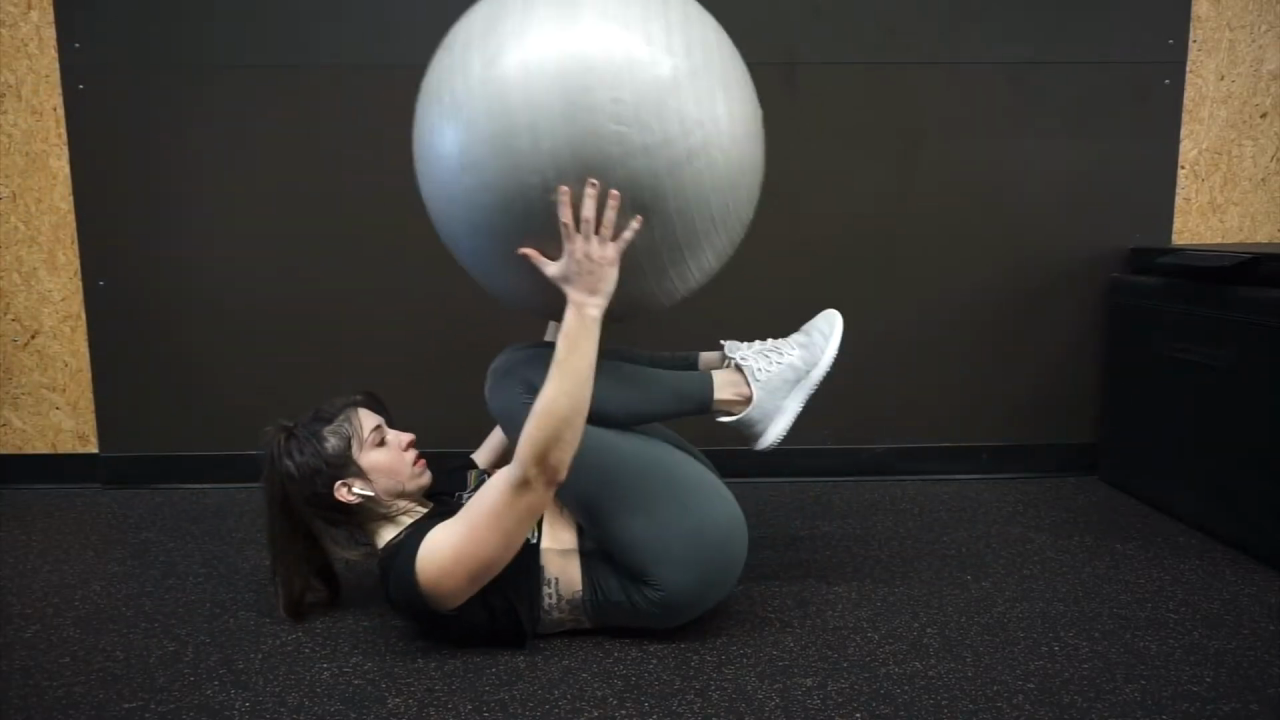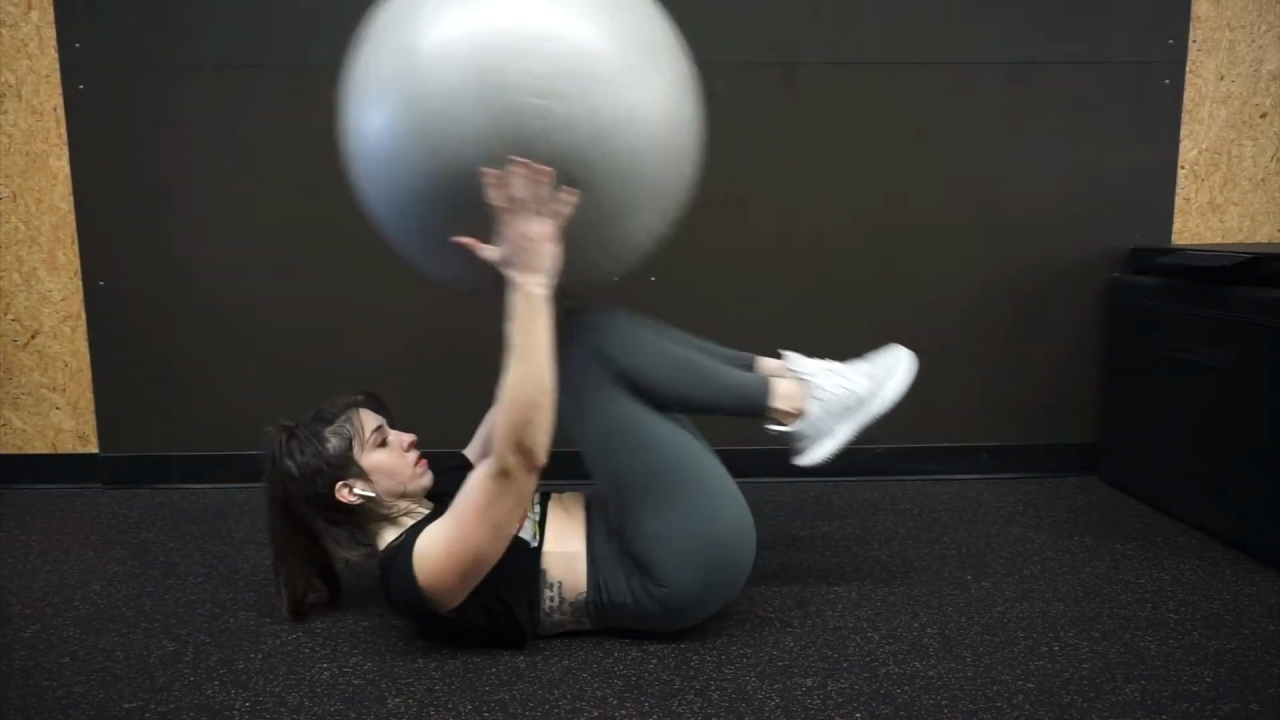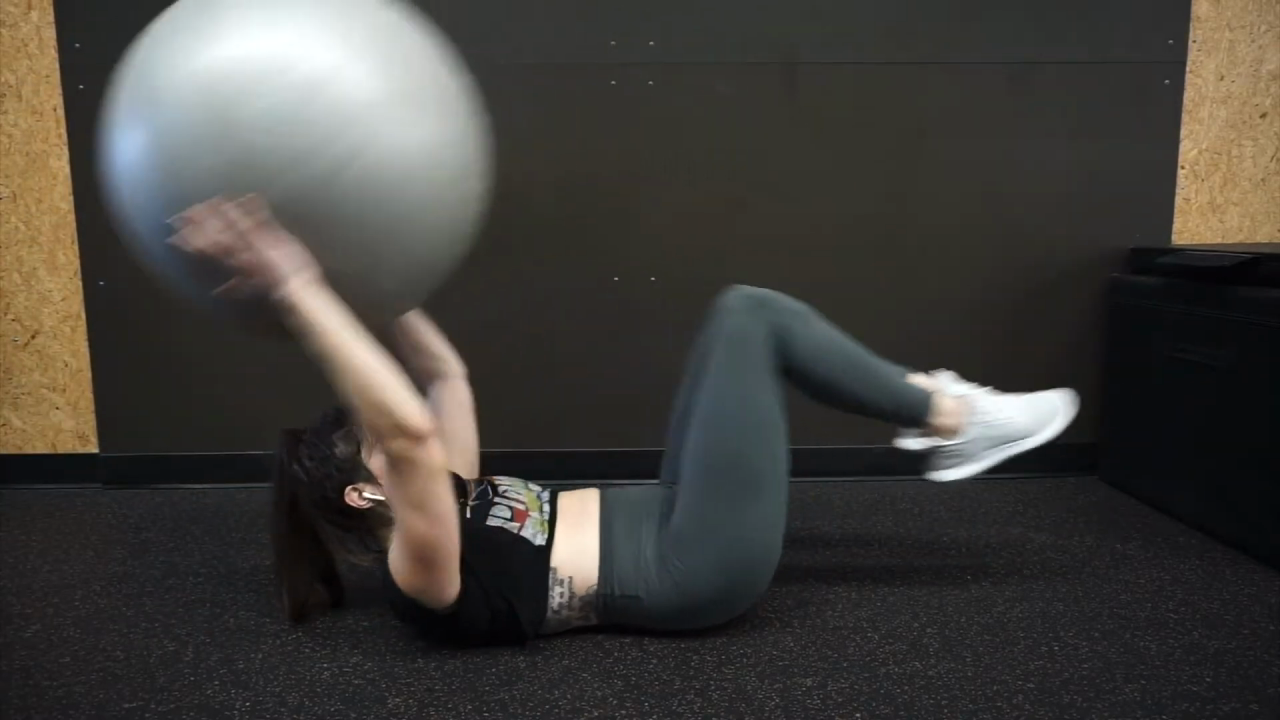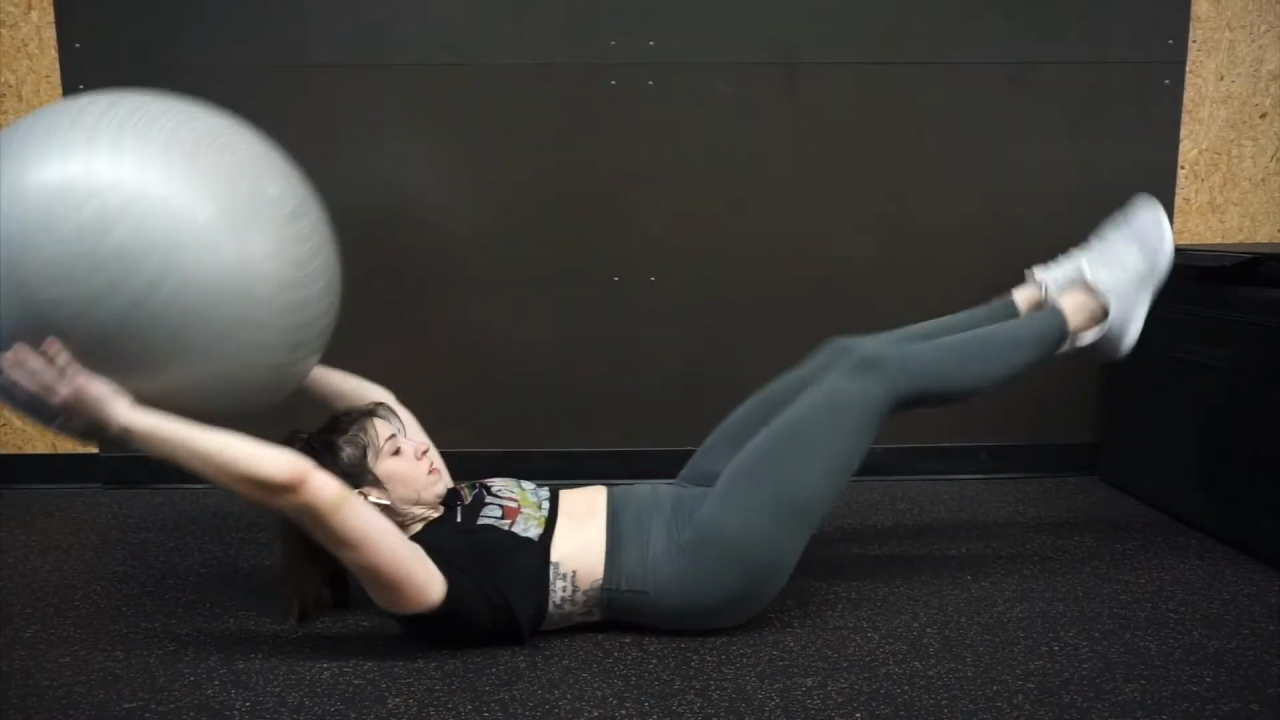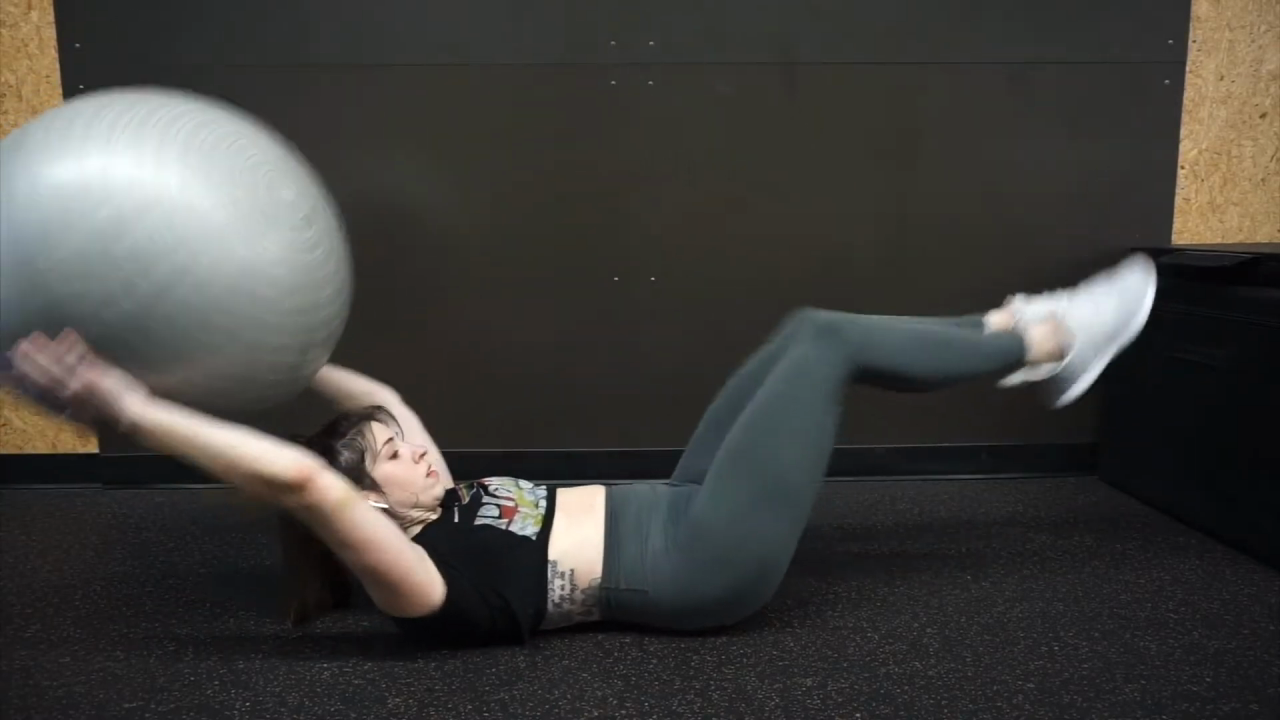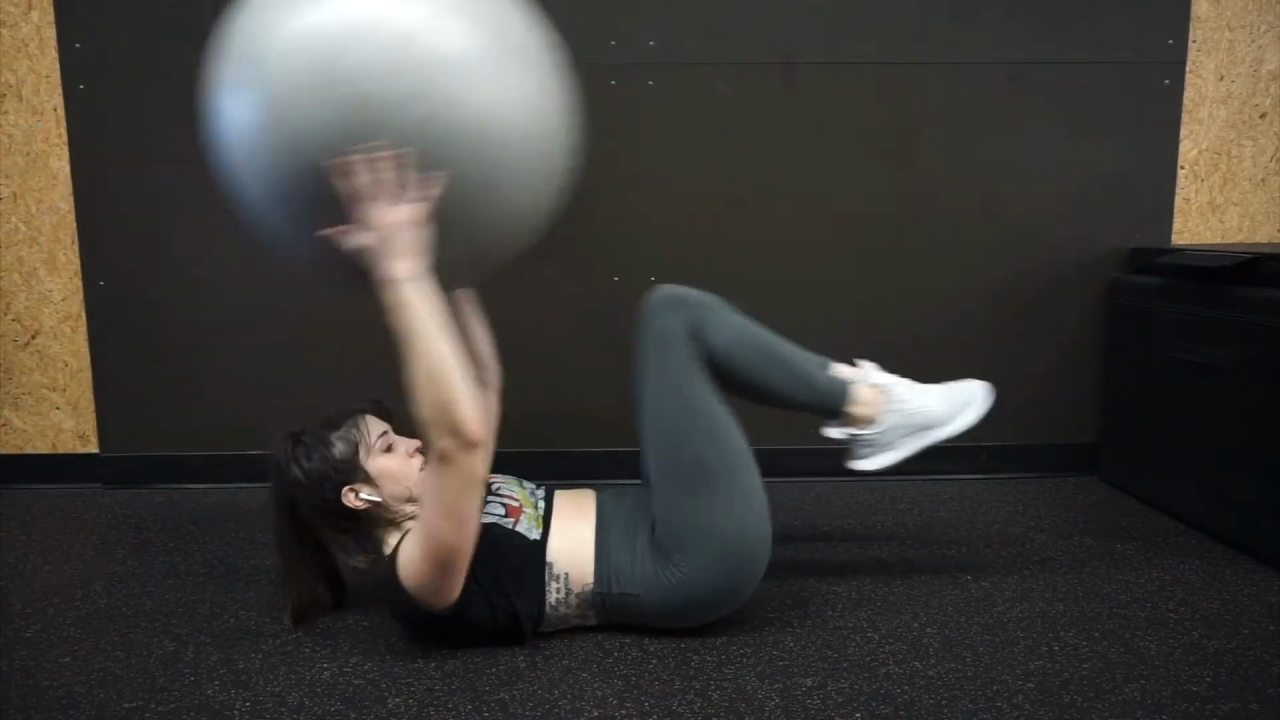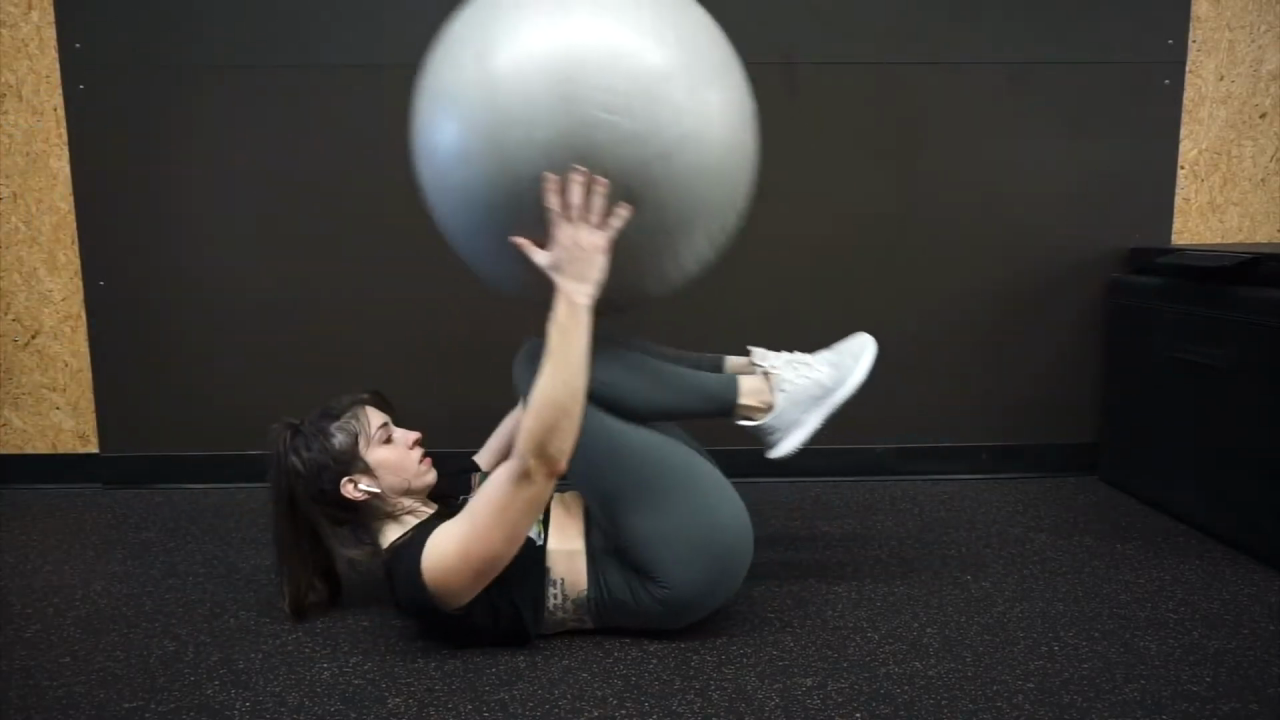
dt=0.3s
person 1, frame 1
left shoulder: (435, 504)
right shoulder: (423, 568)
right elbow: (542, 467)
left wrist: (575, 296)
right wrist: (585, 299)
left hip: (677, 530)
right hip: (689, 552)
left knee: (525, 380)
right knee: (517, 379)
left ankle: (733, 373)
right ankle: (737, 388)
person 1, frame 2
left shoulder: (436, 507)
right shoulder: (428, 566)
left elbow: (514, 414)
right elbow: (522, 450)
left wrist: (526, 270)
right wrist: (534, 281)
left hip: (676, 543)
right hip: (689, 563)
left knee: (580, 343)
right knee: (585, 342)
left ankle: (790, 385)
right ankle: (799, 404)
person 1, frame 3
left shoulder: (452, 508)
right shoulder: (422, 577)
left elbow: (444, 378)
right elbow: (407, 427)
right wrist: (297, 289)
left hip: (664, 526)
right hip: (702, 571)
left knee: (745, 318)
right knee: (751, 316)
left ankle: (933, 405)
right ankle: (948, 421)
person 1, frame 4
left shoulder: (436, 515)
right shoulder: (424, 587)
left elbow: (381, 400)
right elbow: (296, 480)
right wrist: (126, 414)
left hip: (688, 513)
right hip: (710, 563)
left knee: (846, 361)
right knee: (859, 367)
left ankle: (1052, 295)
right ankle: (1085, 309)
person 1, frame 5
left shoulder: (443, 519)
right shoulder: (426, 590)
left elbow: (383, 400)
right elbow: (301, 478)
right wrist: (132, 406)
left hip: (681, 517)
right hip: (709, 564)
left knee: (811, 331)
right knee: (820, 338)
left ankle: (1026, 331)
right ankle: (1049, 341)
person 1, frame 6
left shoulder: (433, 517)
right shoulder: (420, 579)
left elbow: (478, 384)
right elbow: (458, 433)
left wrist: (437, 273)
right wrist: (398, 272)
left hip: (670, 541)
right hip: (704, 568)
left knee: (675, 320)
right knee: (671, 311)
left ankle: (864, 399)
right ankle: (869, 410)
person 1, frame 7
left shoulder: (437, 505)
right shoulder: (428, 569)
left elbow: (544, 412)
right elbow: (541, 460)
left wrist: (572, 283)
right wrist: (574, 290)
left hip: (677, 541)
right hip: (692, 556)
left knee: (551, 366)
right knee: (549, 364)
left ankle: (758, 380)
right ankle: (761, 397)
